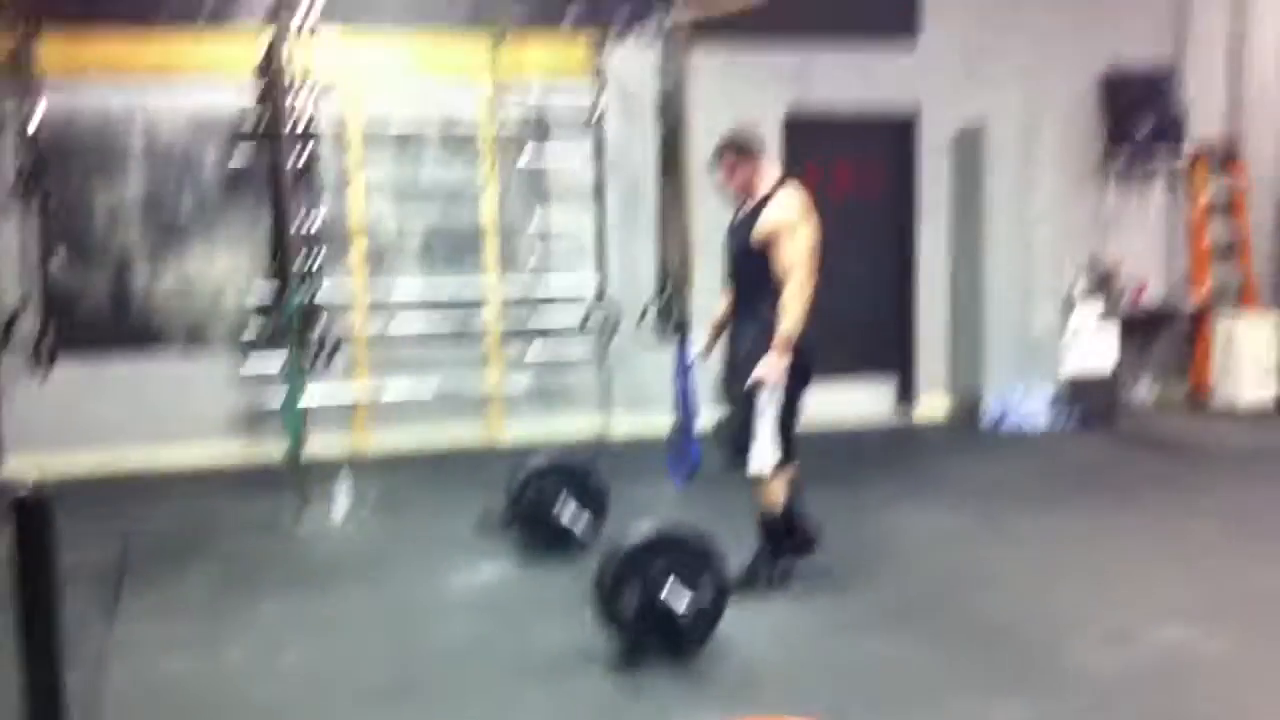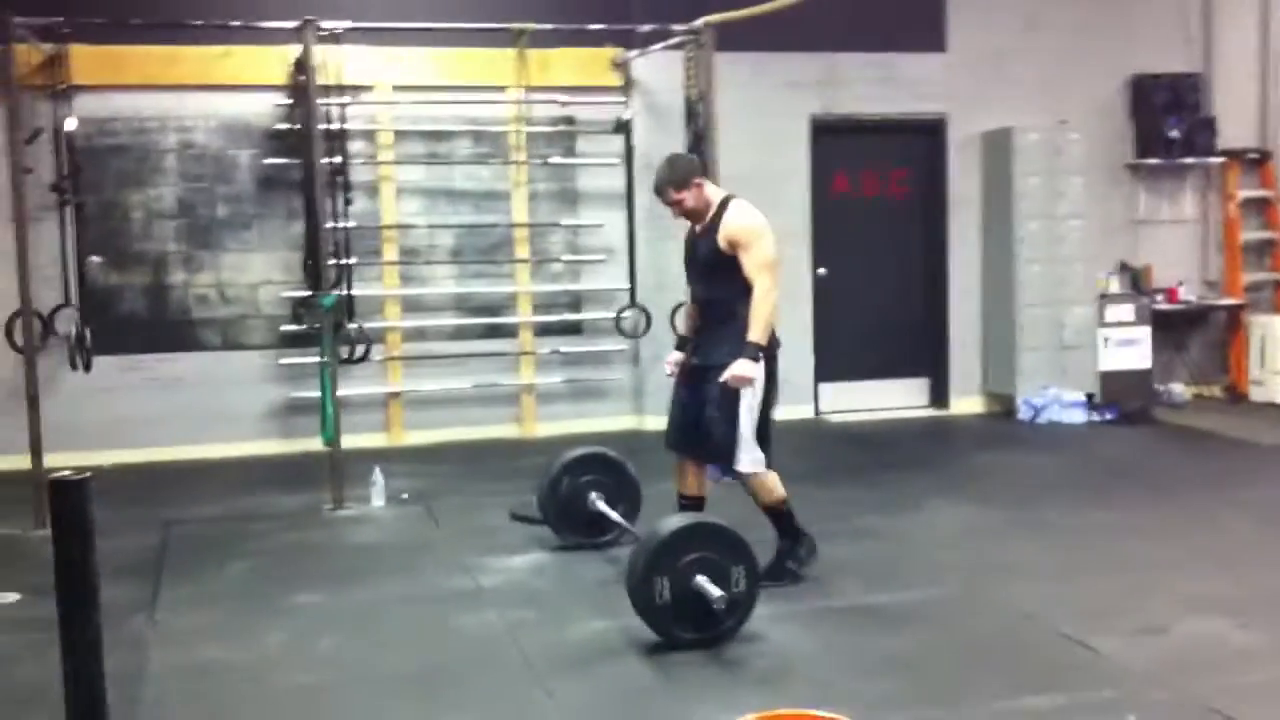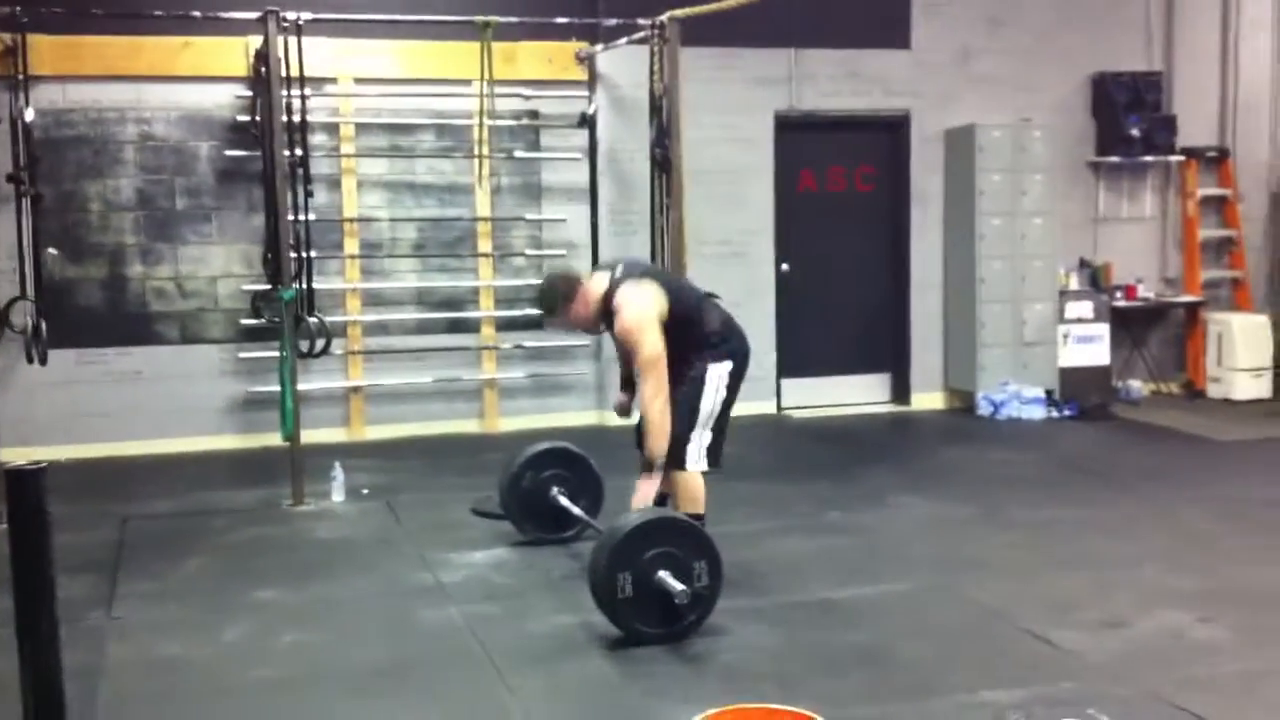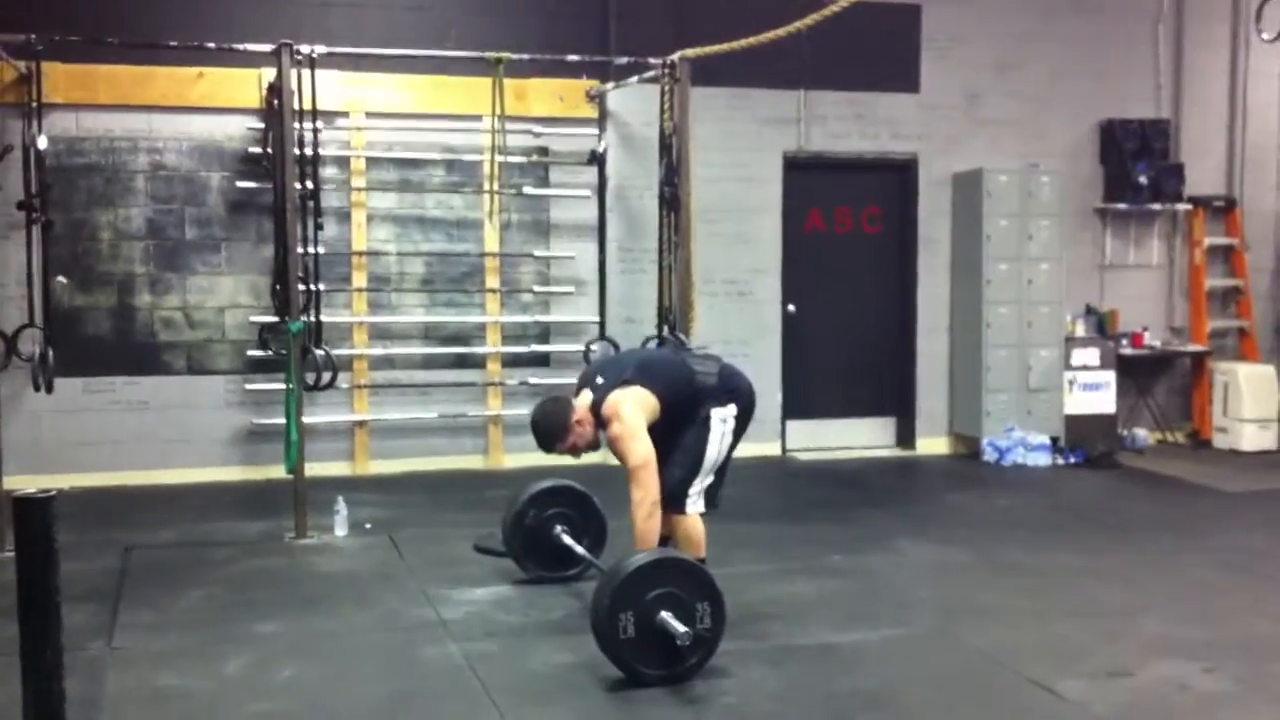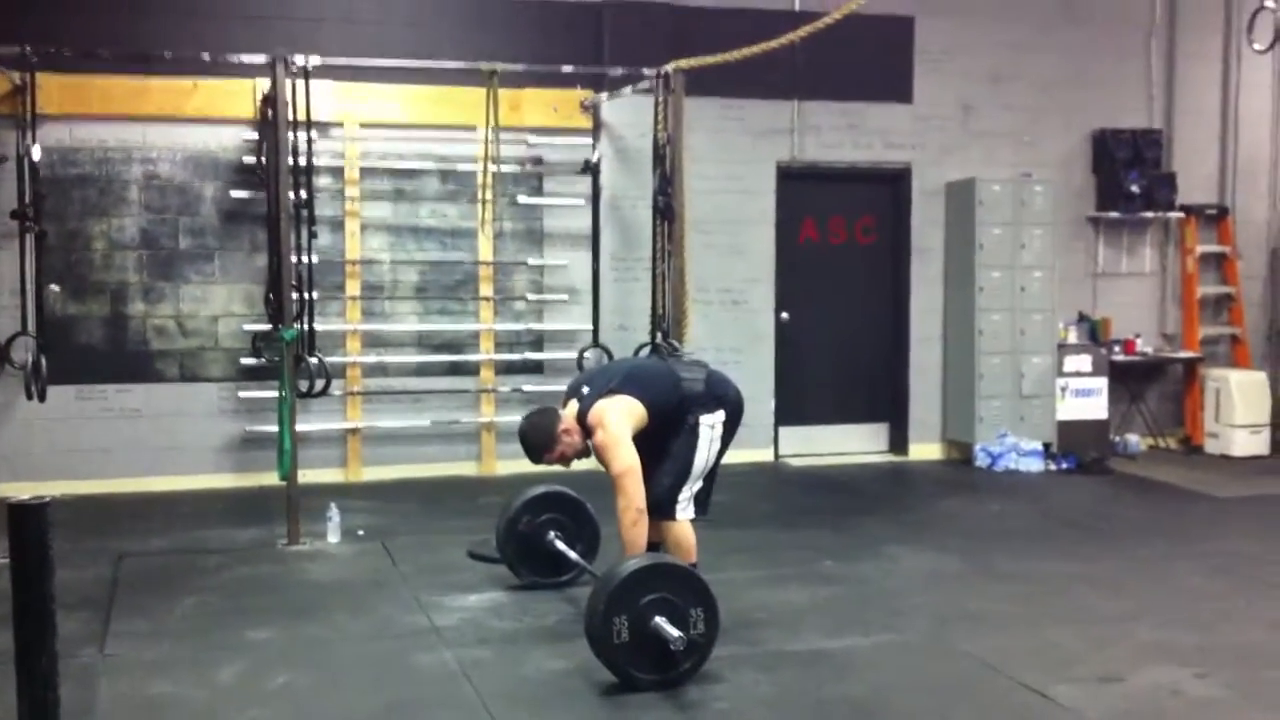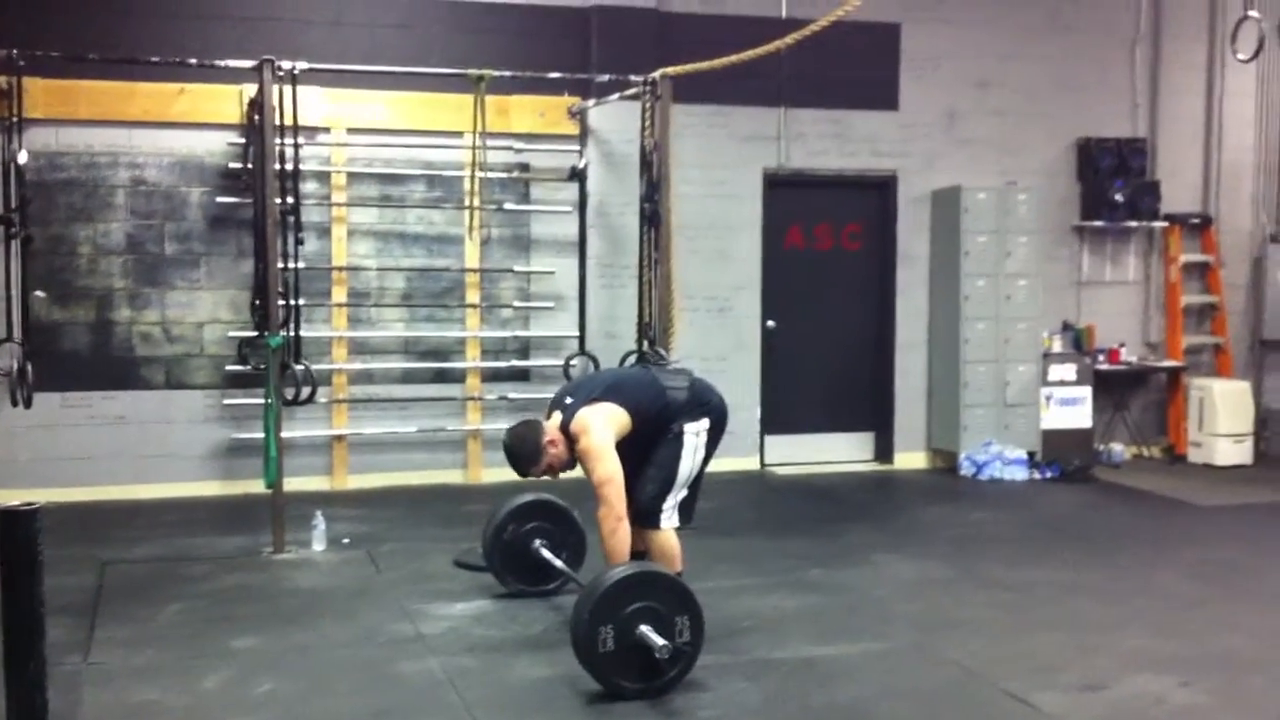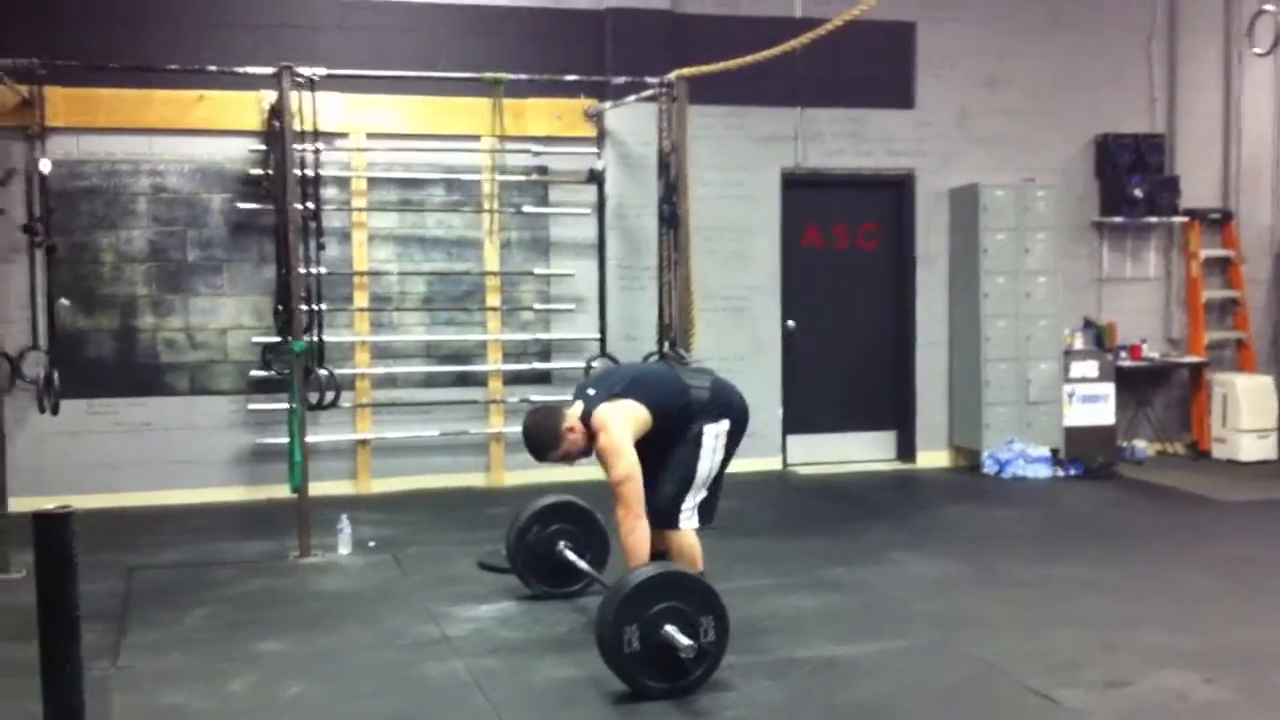
dt=0.5s
person 1, frame 1
left shoulder: (784, 210)
right shoulder: (748, 209)
left elbow: (798, 284)
left wrist: (780, 351)
right wrist: (717, 325)
left hip: (769, 350)
right hip: (746, 341)
left knee: (759, 452)
right knee: (770, 446)
left ankle: (775, 555)
right ankle: (794, 531)
person 1, frame 2
left shoulder: (740, 221)
right shoulder: (698, 228)
left elbow: (764, 288)
left wrist: (752, 352)
right wrist: (682, 343)
left hip: (738, 352)
right hip: (704, 350)
left knee: (742, 458)
right knee: (688, 446)
left ankle: (796, 543)
person 1, frame 3
left shoulder: (634, 309)
right shoulder: (604, 286)
left elbow: (654, 395)
left wrist: (651, 474)
right wrist: (626, 387)
left hip: (717, 351)
right hip: (682, 348)
left knee: (681, 450)
right knee: (650, 447)
person 1, frame 4
left shoulder: (621, 418)
right shoulder: (586, 389)
left elbow: (646, 500)
left hip: (724, 397)
right hip: (690, 396)
left knee: (678, 494)
right knee: (657, 484)
person 1, frame 5
left shoulder: (606, 427)
right shoulder: (573, 400)
left elbow: (633, 508)
left hip: (712, 404)
right hip: (679, 402)
left knee: (667, 501)
right knee: (642, 488)
person 1, frame 6
left shoulder: (589, 433)
right shoulder: (557, 412)
left elbow: (614, 517)
left hip: (697, 412)
right hip: (662, 411)
left knee: (652, 509)
right knee: (628, 498)
person 1, frame 7
left shoulder: (610, 430)
right shoulder: (581, 402)
left elbow: (631, 515)
left hip: (717, 412)
left knee: (672, 510)
right knee: (649, 498)
